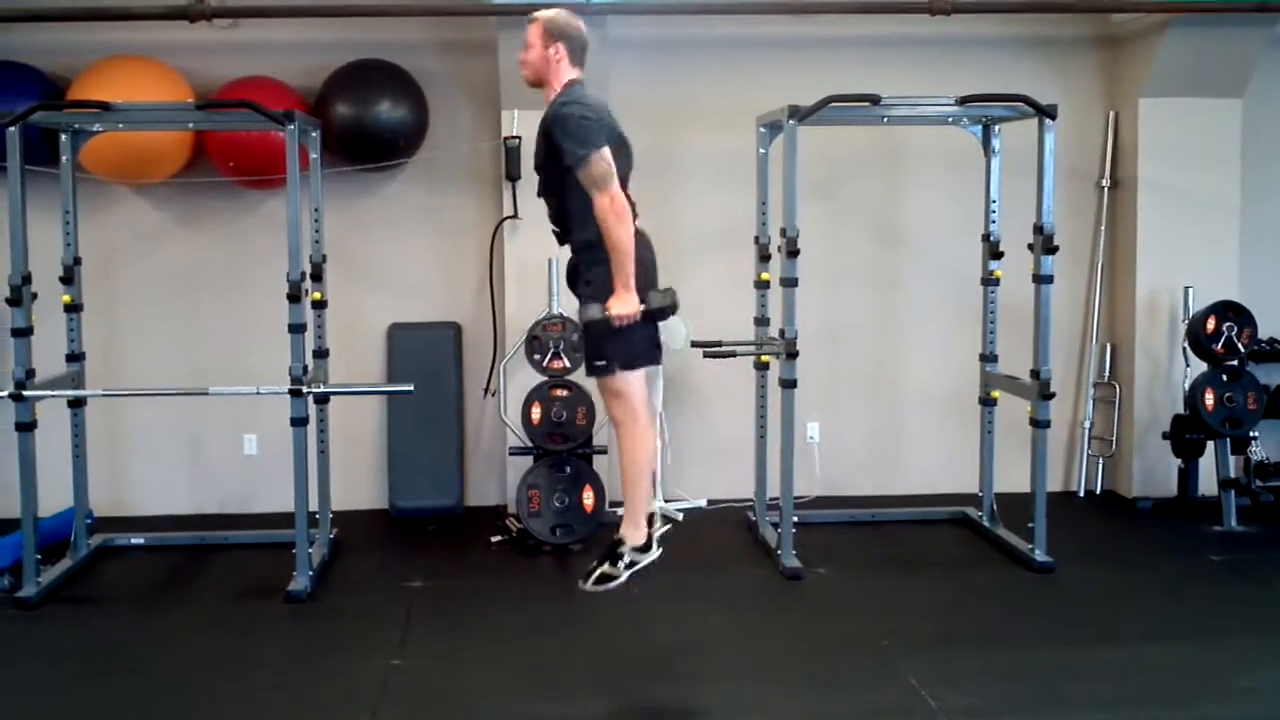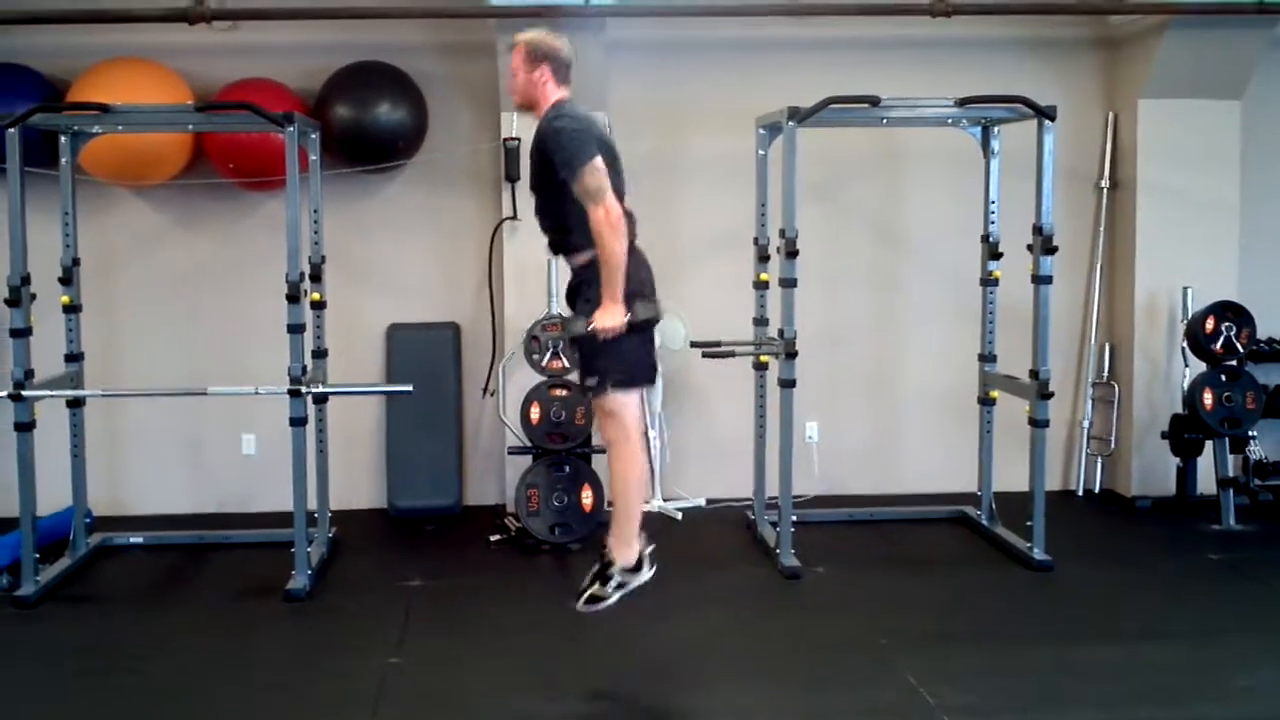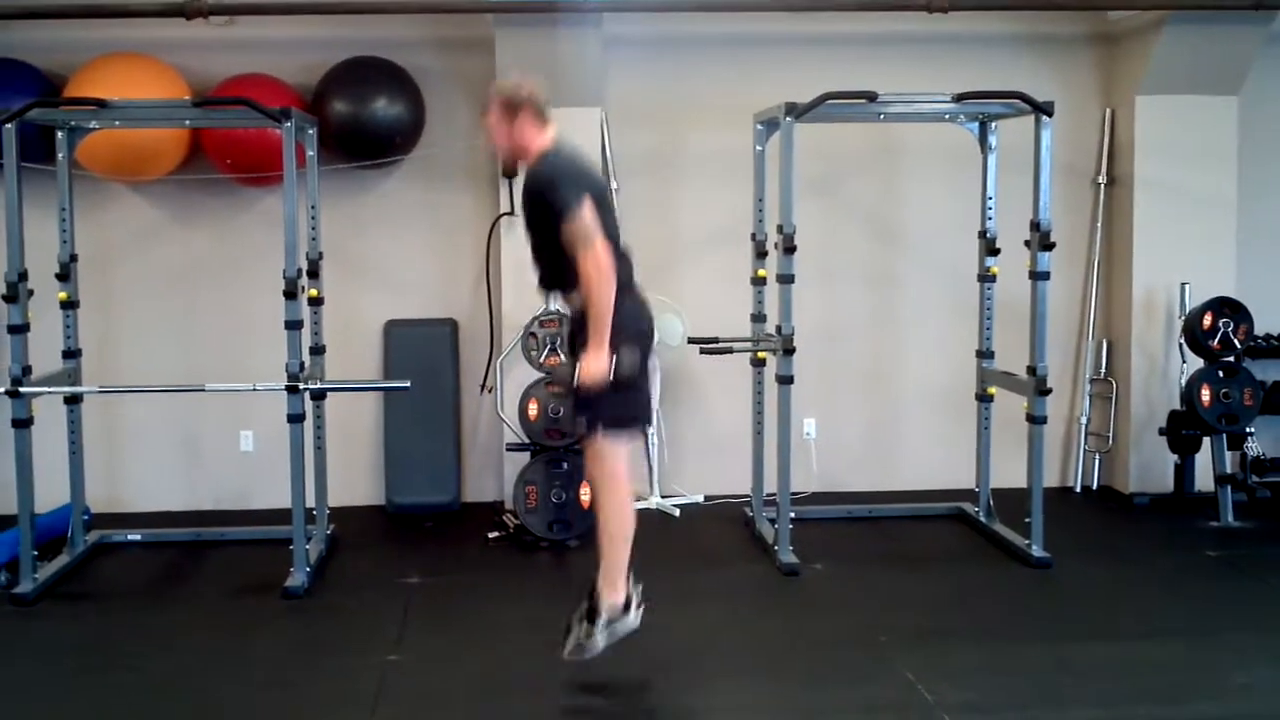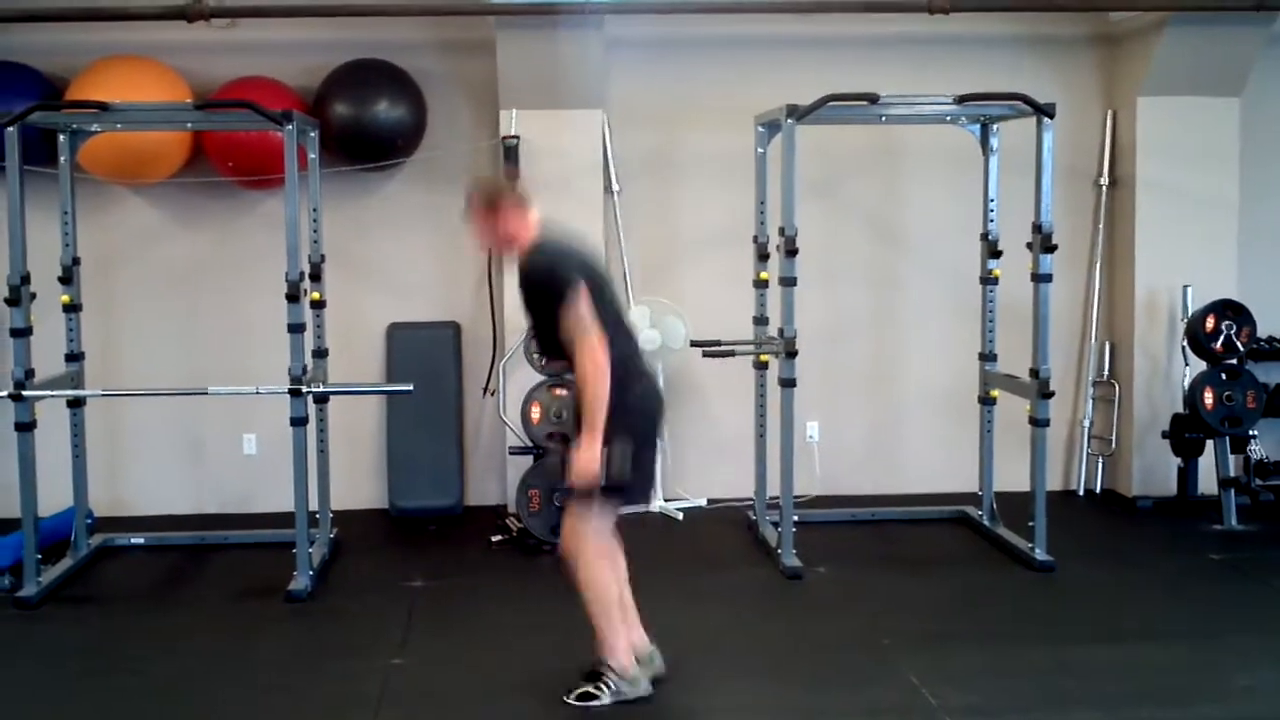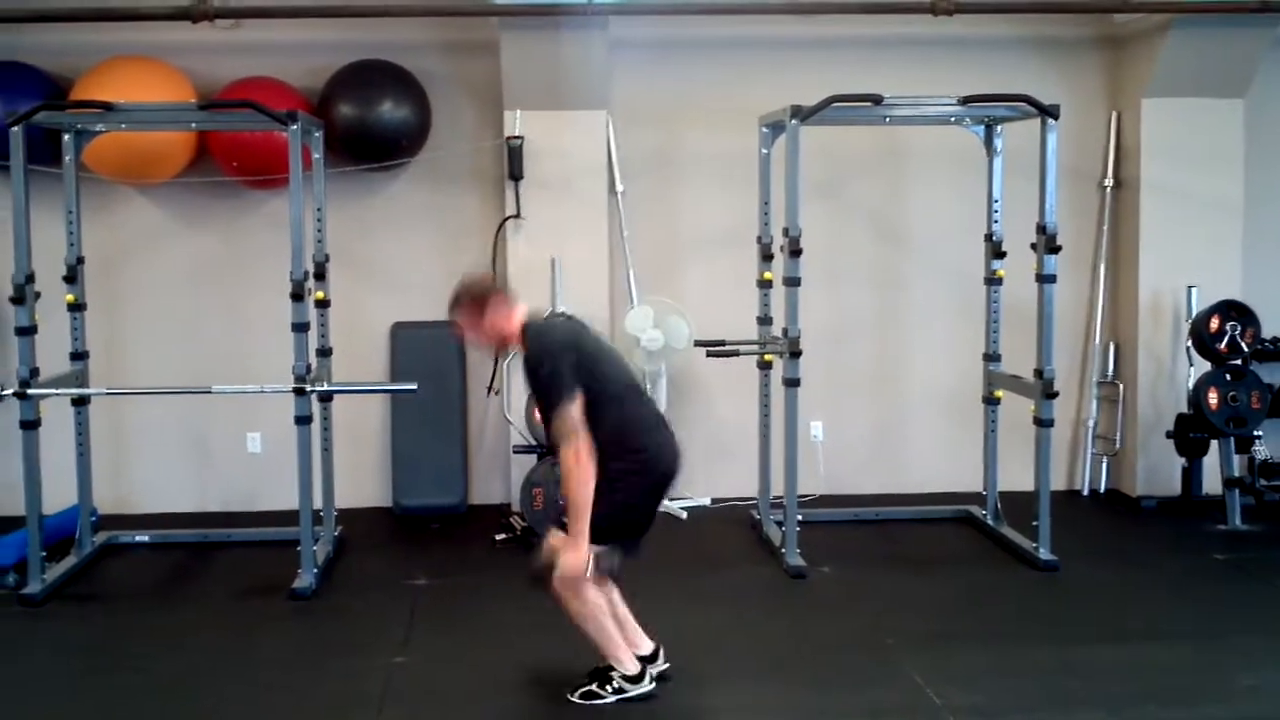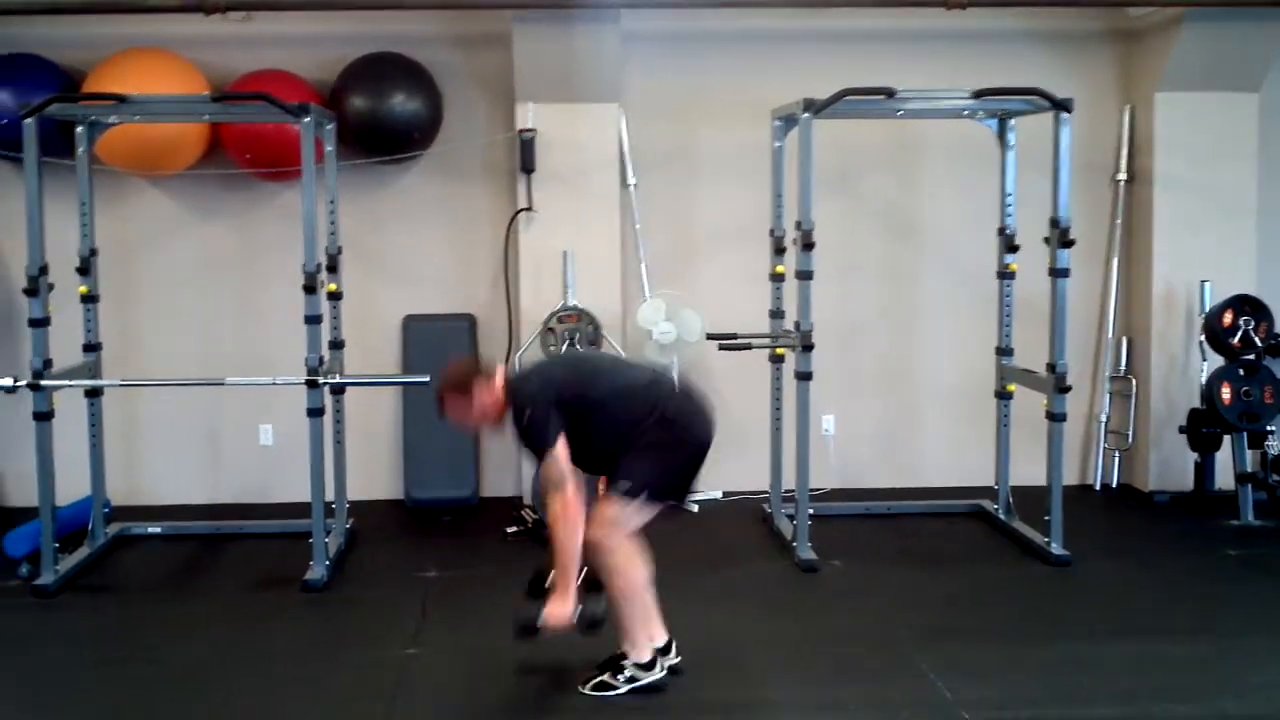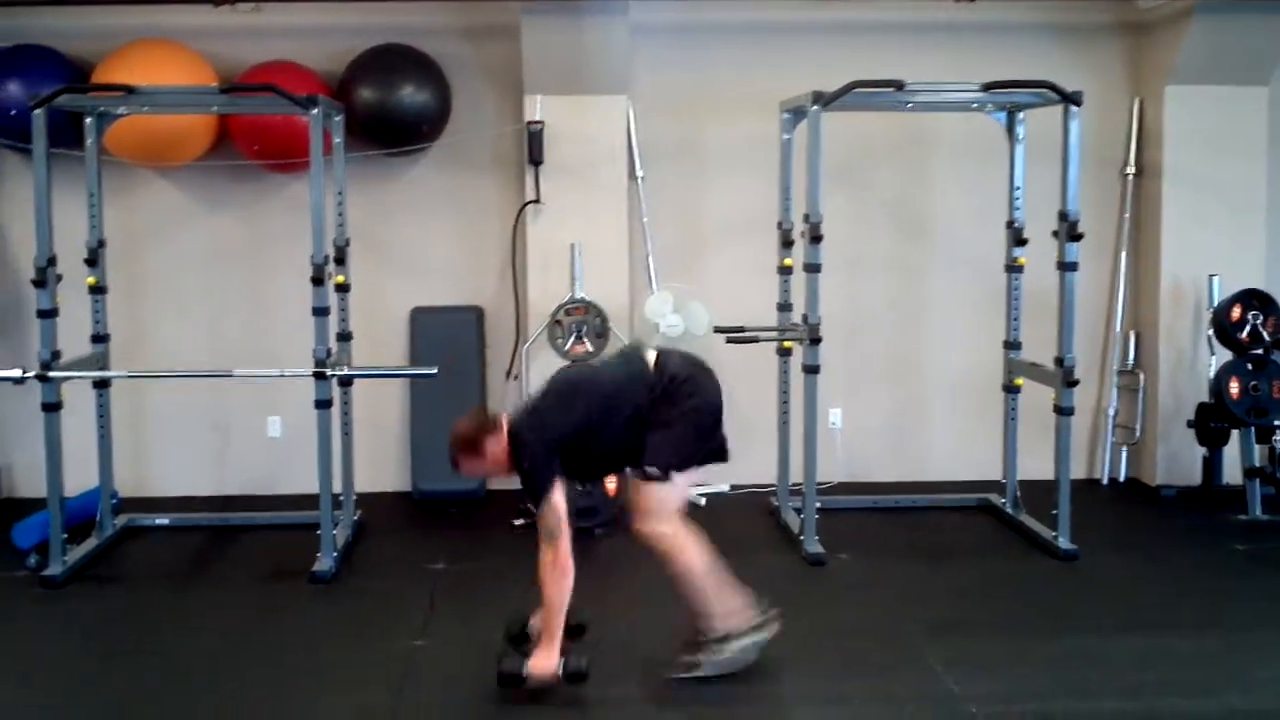
dt=0.1s
person 1, frame 1
left shoulder: (569, 111)
right shoulder: (578, 110)
left elbow: (611, 203)
left wrist: (624, 288)
left hip: (607, 269)
right hip: (606, 268)
left knee: (626, 400)
right knee: (627, 400)
left ankle: (635, 539)
right ankle: (641, 521)
person 1, frame 2
left shoulder: (561, 127)
right shoulder: (569, 125)
left elbow: (606, 211)
left wrist: (612, 301)
left hip: (605, 284)
right hip: (605, 283)
left knee: (619, 420)
right knee: (619, 419)
left ankle: (626, 557)
right ankle: (630, 544)
person 1, frame 3
left shoulder: (550, 173)
right shoulder: (558, 169)
left elbow: (596, 254)
left wrist: (597, 346)
left hip: (612, 324)
right hip: (608, 321)
left knee: (606, 462)
right knee: (606, 457)
left ankle: (610, 608)
right ankle: (617, 591)
person 1, frame 4
left shoulder: (546, 261)
right shoulder: (551, 256)
left elbow: (592, 347)
left wrist: (590, 443)
right wrist: (590, 431)
left hip: (623, 408)
right hip: (625, 402)
left knee: (579, 536)
right knee: (593, 530)
left ankle: (622, 669)
right ankle: (636, 648)
person 1, frame 5
left shoulder: (544, 349)
right shoulder: (548, 333)
left elbow: (577, 445)
right elbow: (573, 441)
left wrist: (577, 541)
left hip: (639, 458)
right hip: (642, 455)
left knee: (565, 561)
right knee: (567, 553)
left ankle: (627, 669)
right ankle: (643, 652)
person 1, frame 6
left shoulder: (529, 401)
right shoulder: (535, 384)
left elbow: (564, 498)
right elbow: (567, 490)
left wrist: (563, 594)
right wrist: (566, 570)
left hip: (675, 422)
right hip: (675, 415)
left knee: (607, 528)
right knee: (607, 527)
left ankle: (642, 658)
right ankle: (656, 644)
person 1, frame 7
left shoulder: (530, 444)
right shoulder: (528, 434)
left elbow: (558, 548)
right elbow: (554, 534)
left wrist: (549, 643)
right wrist: (552, 611)
left hip: (679, 391)
left knee: (651, 522)
right knee: (657, 515)
left ankle: (731, 627)
right ankle: (735, 615)
